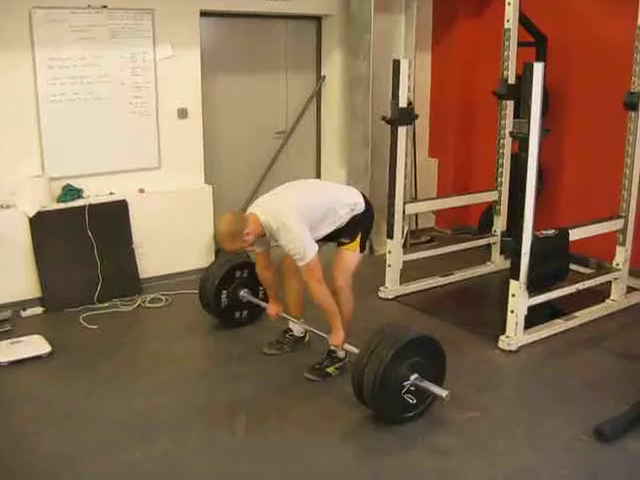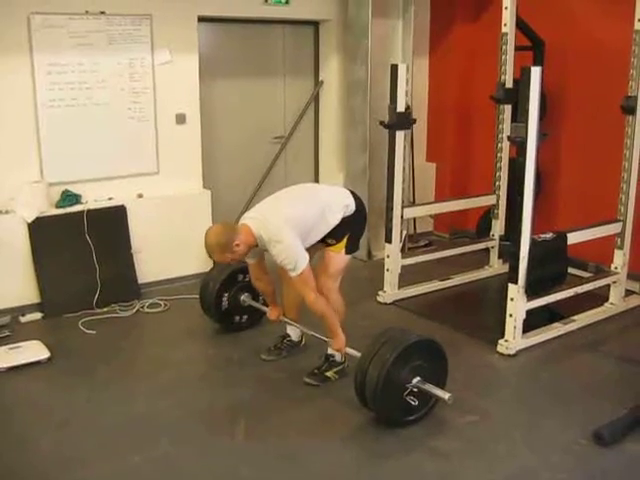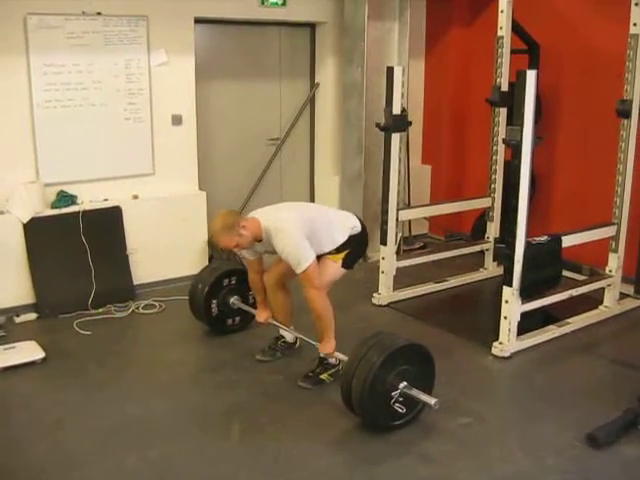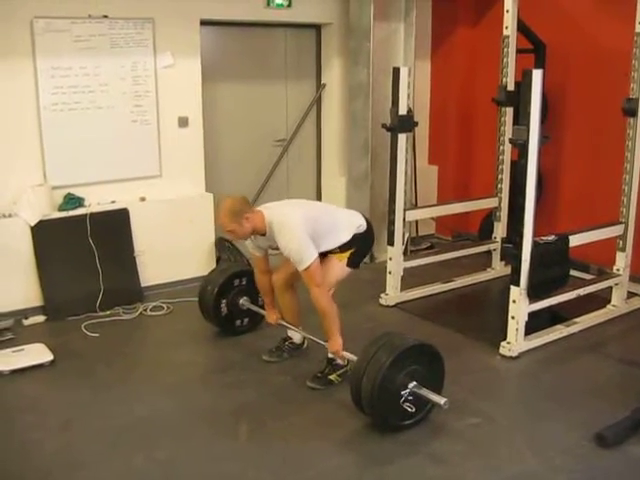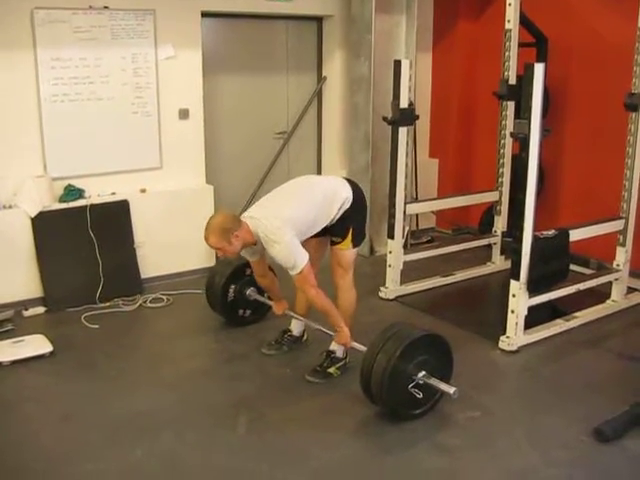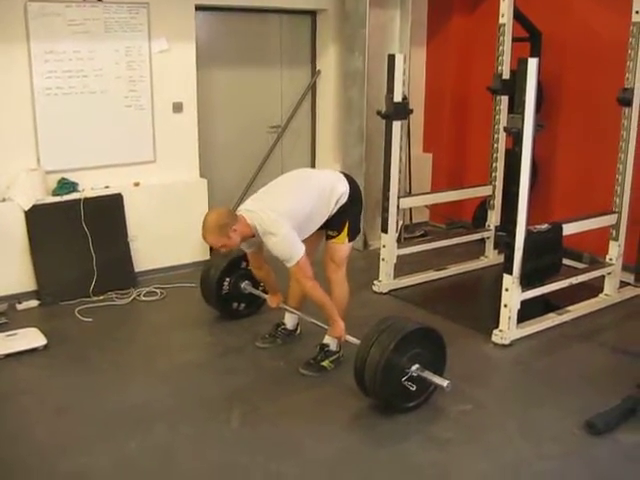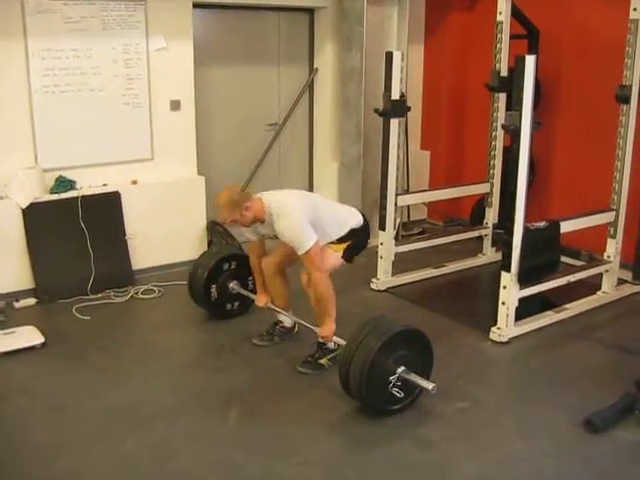
dt=0.7s
person 1, frame 1
left shoulder: (288, 229)
right shoulder: (251, 221)
left elbow: (316, 282)
right elbow: (264, 266)
left wrist: (337, 330)
right wrist: (274, 301)
left hip: (354, 211)
right hip: (328, 209)
left knee: (340, 281)
right knee: (289, 266)
left ankle: (338, 354)
right ankle: (296, 332)
person 1, frame 2
left shoulder: (279, 241)
right shoulder: (244, 231)
left elbow: (310, 293)
right elbow: (259, 276)
left wrist: (337, 335)
right wrist: (273, 306)
left hip: (347, 211)
right hip: (320, 208)
left knee: (326, 283)
right knee: (288, 273)
left ankle: (336, 359)
right ankle: (293, 337)
person 1, frame 3
left shoulder: (285, 235)
right shoulder: (249, 231)
left elbow: (314, 289)
right elbow: (256, 273)
left wrist: (328, 339)
right wrist: (262, 306)
left hip: (350, 235)
right hip: (322, 233)
left knee: (313, 291)
right knee: (272, 279)
left ankle: (330, 361)
right ankle: (287, 339)
person 1, frame 4
left shoulder: (288, 231)
right shoulder: (253, 228)
left elbow: (317, 287)
right elbow: (262, 273)
left wrist: (335, 337)
right wrist: (270, 307)
left hip: (355, 233)
right hip: (328, 231)
left knee: (322, 289)
right knee: (280, 280)
left ankle: (338, 361)
right ankle: (295, 340)
person 1, frame 5
left shoulder: (277, 240)
right shoulder: (244, 230)
left elbow: (310, 288)
right elbow: (262, 274)
left wrist: (341, 328)
right wrist: (278, 301)
left hip: (346, 201)
right hip: (322, 194)
left knee: (341, 276)
right knee: (305, 270)
left ankle: (338, 354)
right ankle: (296, 332)
person 1, frame 6
left shoulder: (274, 233)
right shoulder: (242, 221)
left elbow: (308, 280)
right elbow: (258, 265)
left wrist: (336, 321)
right wrist: (273, 293)
left hip: (342, 195)
right hip: (318, 190)
left knee: (334, 270)
right knee: (297, 265)
left ankle: (332, 347)
right ankle: (290, 326)
person 1, frame 7
left shoulder: (288, 218)
right shoulder: (252, 212)
left elbow: (318, 272)
right elbow: (256, 255)
left wrist: (329, 321)
right wrist: (261, 291)
left hip: (351, 228)
right hip: (326, 225)
left knee: (309, 277)
right knee: (270, 264)
left ankle: (328, 345)
right ankle: (286, 324)
